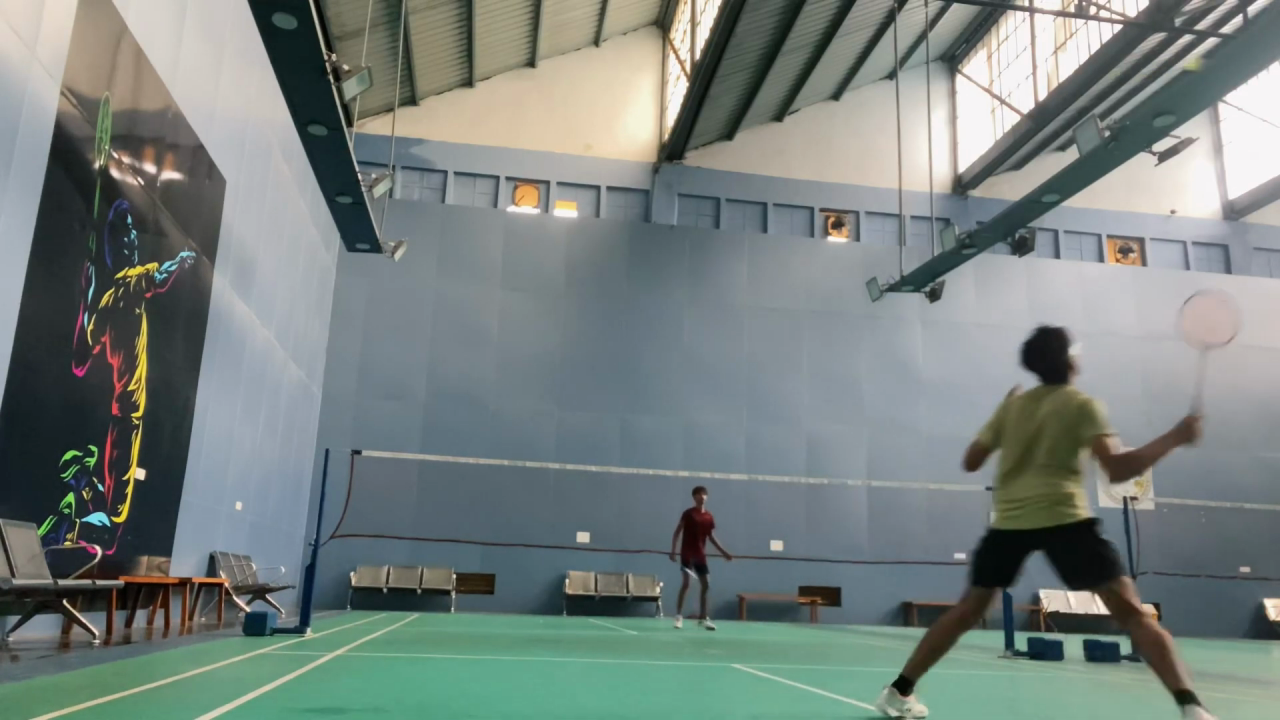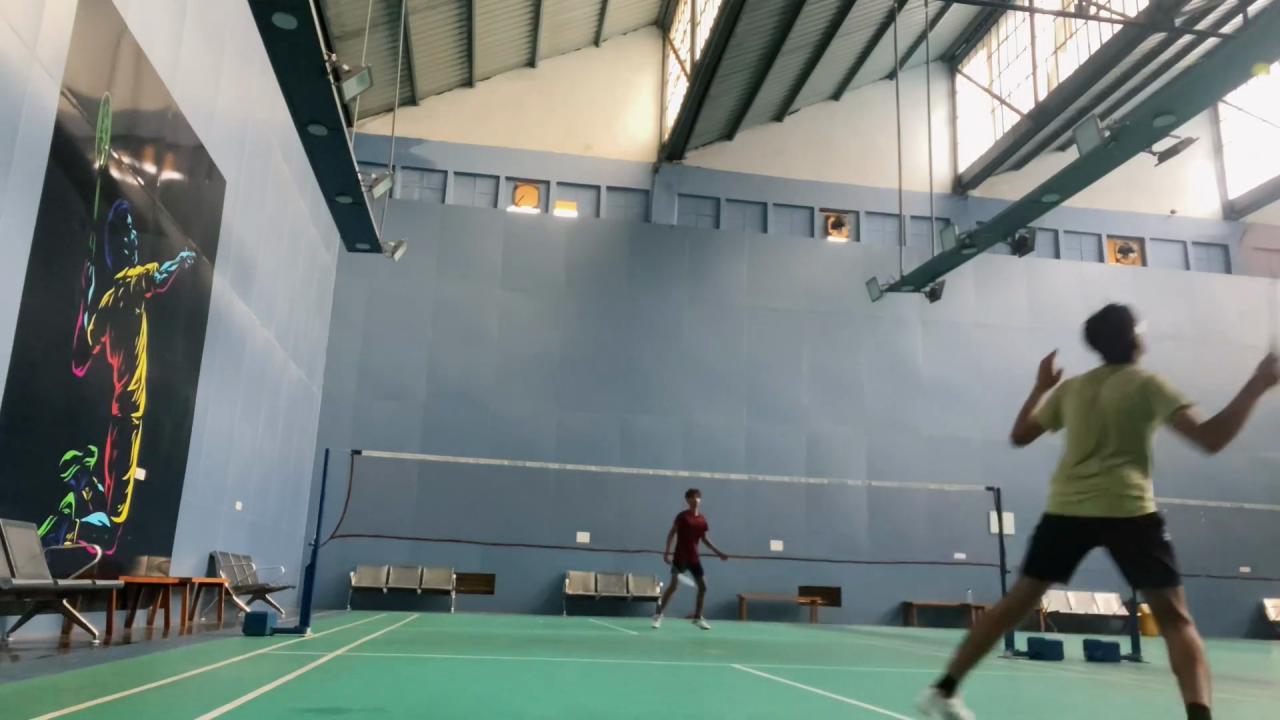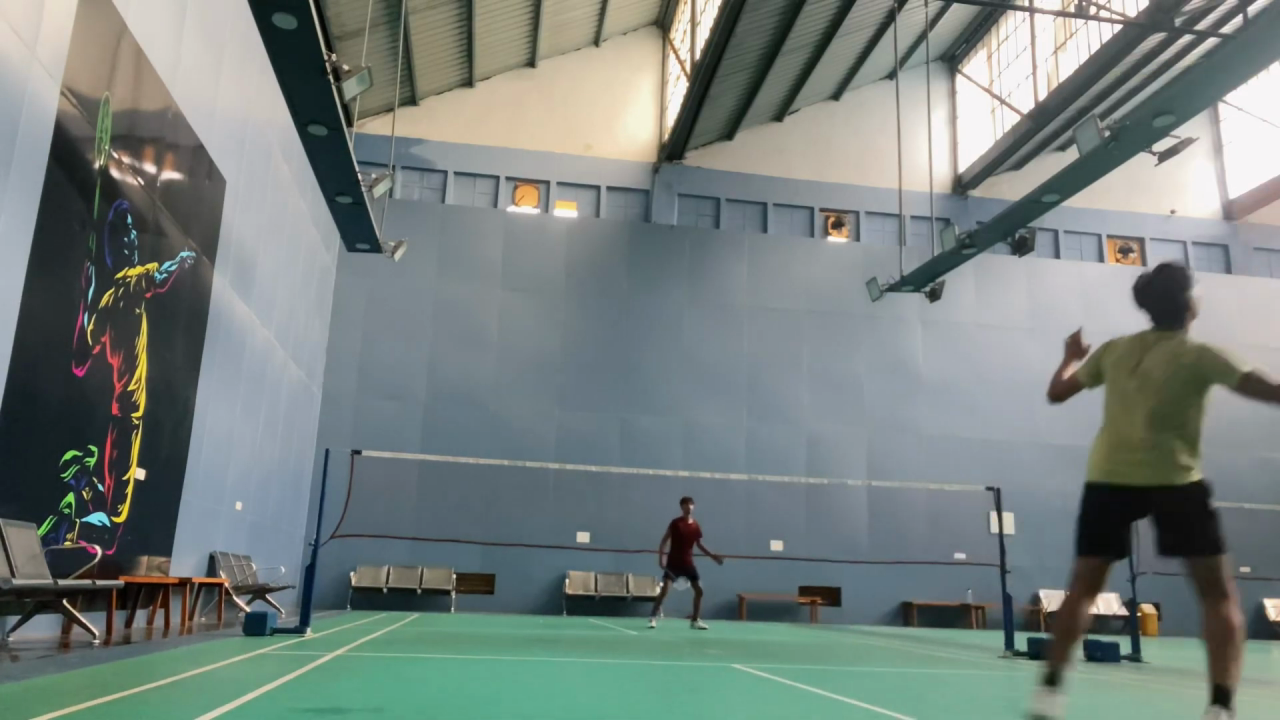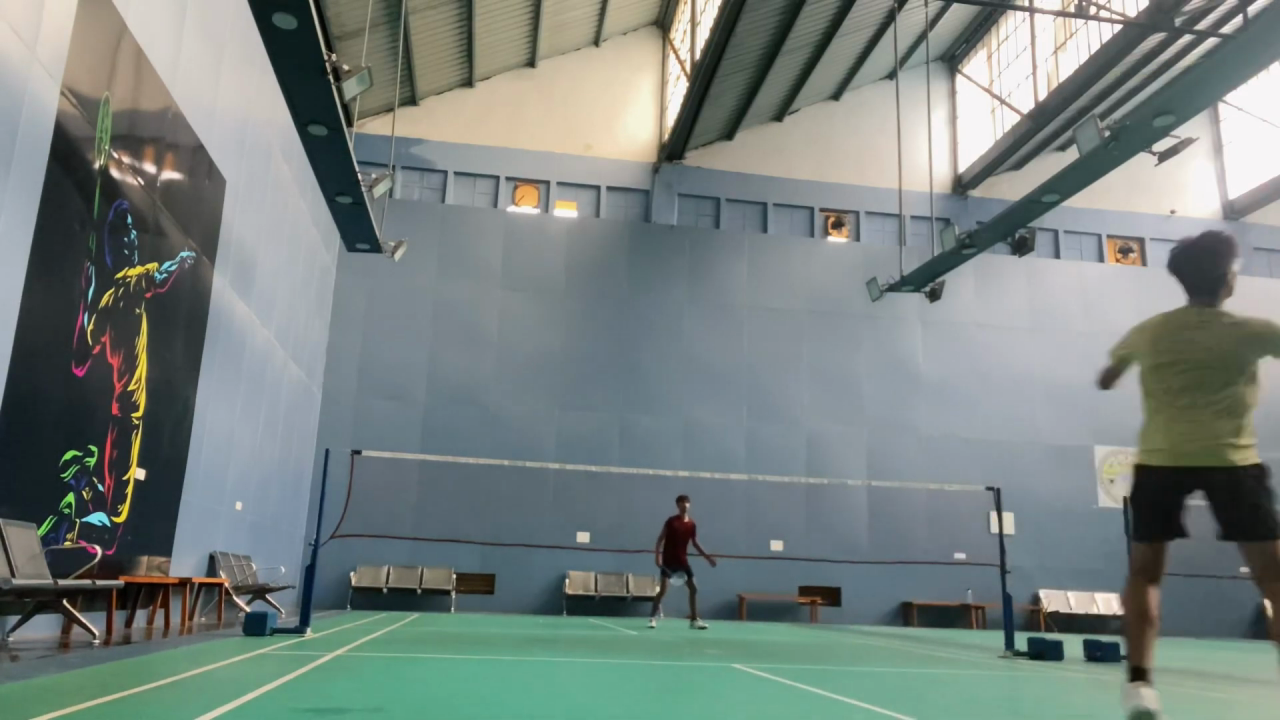
dt=0.1s
person 1, frame 1
left shoulder: (1010, 407)
right shoulder: (1080, 404)
left elbow: (970, 462)
right elbow: (1117, 471)
right wrist: (1174, 437)
left hip: (1008, 521)
right hip: (1064, 518)
left knee: (968, 611)
right knee: (1132, 613)
person 1, frame 2
left shoulder: (1070, 388)
right shoulder: (1149, 385)
left elbow: (1020, 436)
right elbow: (1210, 440)
left wrist: (1041, 388)
left hip: (1067, 508)
right hip: (1128, 509)
left knee: (1016, 604)
right knee: (1176, 619)
person 1, frame 3
left shoulder: (1113, 350)
right shoulder: (1199, 356)
left elbow: (1056, 393)
left wrist: (1071, 358)
left hip: (1108, 479)
right hip: (1175, 479)
left knee: (1083, 590)
right knee: (1219, 594)
person 1, frame 4
left shoulder: (1145, 333)
left elbow: (1106, 379)
left wrist: (1121, 359)
left hip: (1159, 461)
right hip: (1231, 460)
left knee: (1144, 576)
person 2, frame 1
left shoulder: (138, 278)
right shoulder: (104, 290)
left elbow: (159, 276)
right elbow: (81, 358)
left wrist: (177, 264)
right wrist: (85, 301)
left hip: (129, 394)
right hip: (108, 394)
left knee: (121, 469)
right knee: (105, 468)
left ankle: (111, 533)
person 2, frame 2
left shoulder: (139, 278)
right shoulder: (105, 290)
left elbow: (159, 277)
right elbow: (81, 358)
left wrist: (177, 264)
right wrist: (86, 301)
left hip: (130, 395)
right hip: (112, 396)
left knee: (120, 470)
right knee: (106, 469)
left ankle: (111, 532)
person 2, frame 3
left shoulder: (138, 278)
right shoulder: (106, 291)
left elbow: (159, 277)
right elbow: (81, 358)
left wrist: (177, 264)
right wrist: (86, 300)
left hip: (129, 396)
right hip: (112, 396)
left knee: (121, 470)
right knee: (108, 469)
left ankle: (111, 533)
person 2, frame 4
left shoulder: (138, 278)
right shoulder: (107, 292)
left elbow: (159, 277)
right elbow: (81, 359)
left wrist: (177, 264)
right wrist: (86, 301)
left hip: (130, 397)
right hip: (113, 398)
left knee: (120, 473)
right knee: (110, 470)
left ankle: (111, 532)
right ankle: (105, 528)
